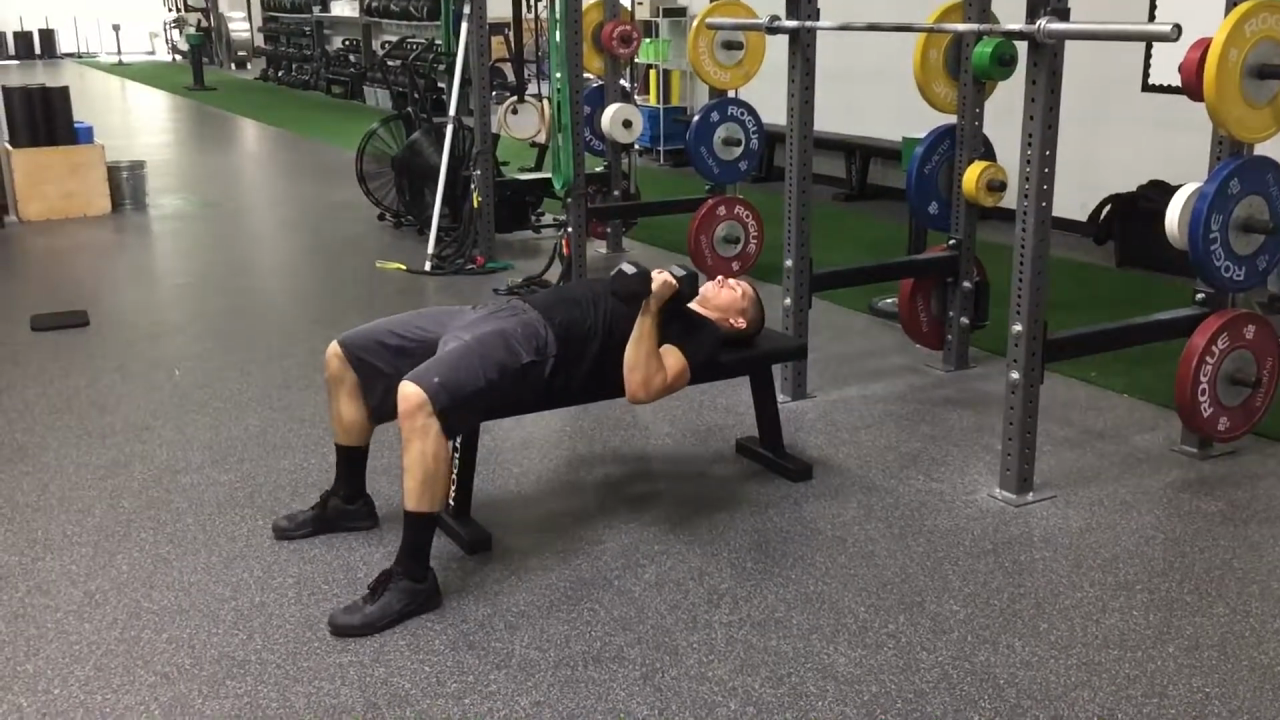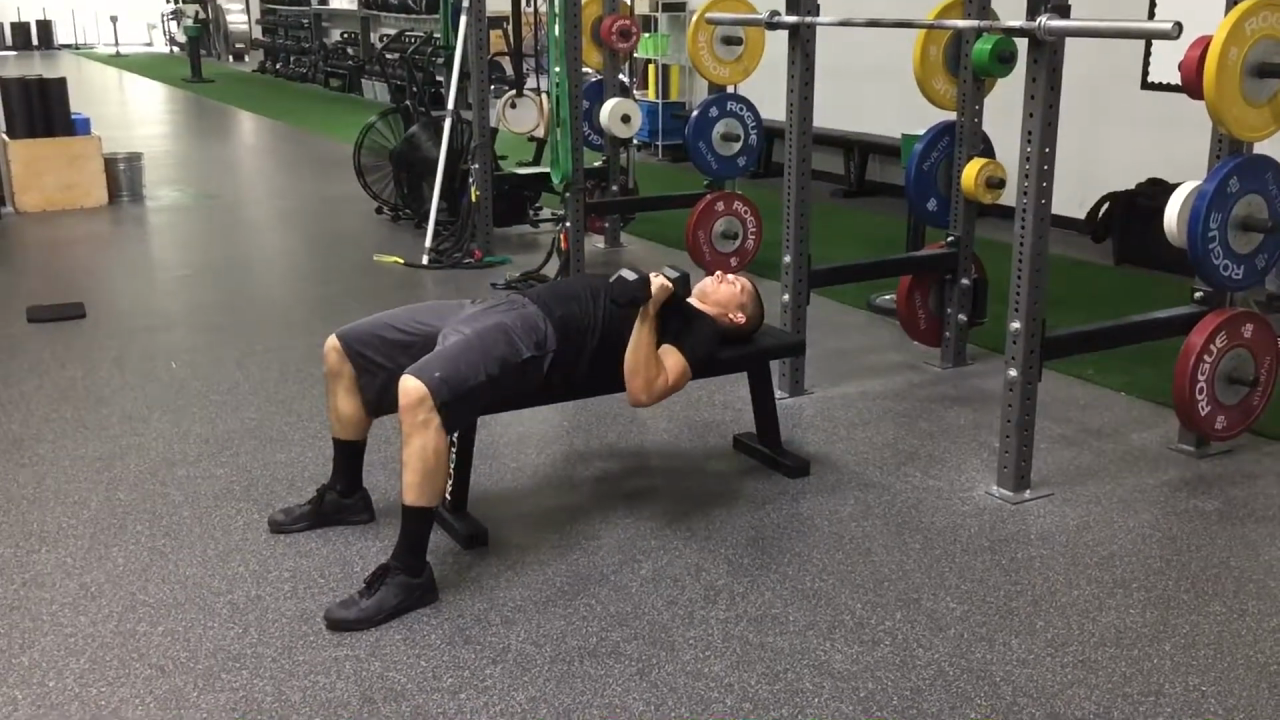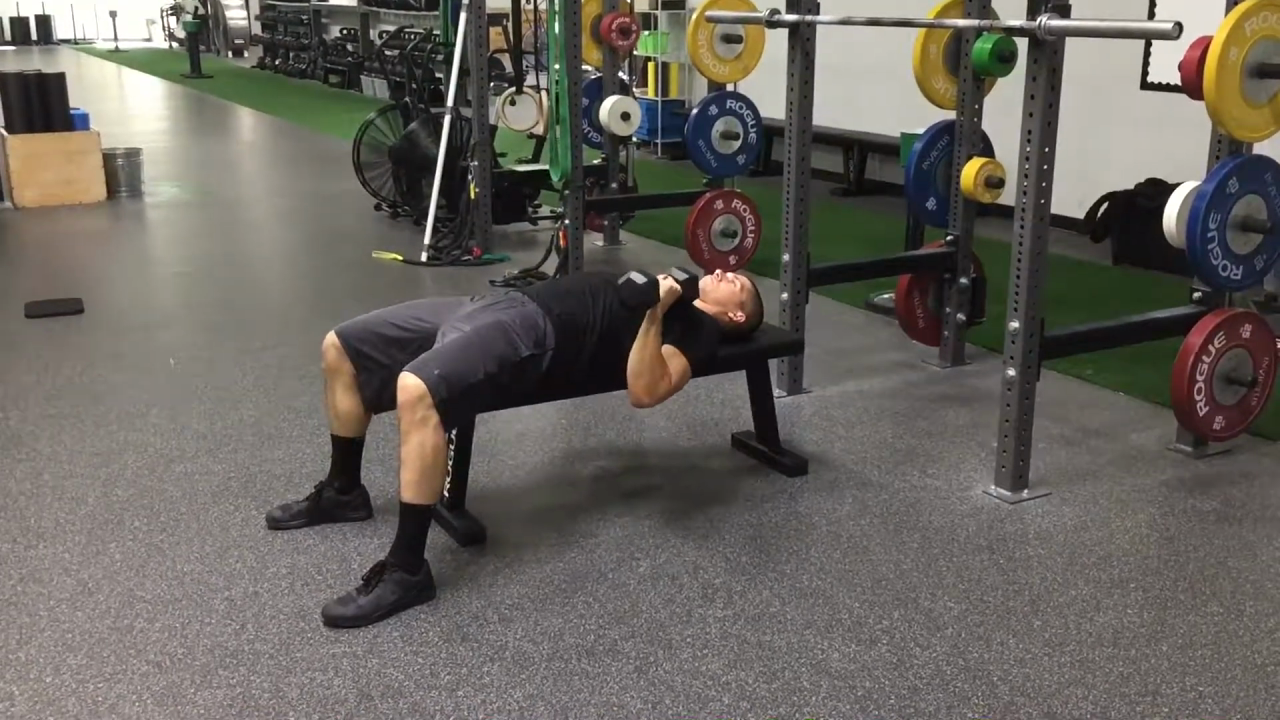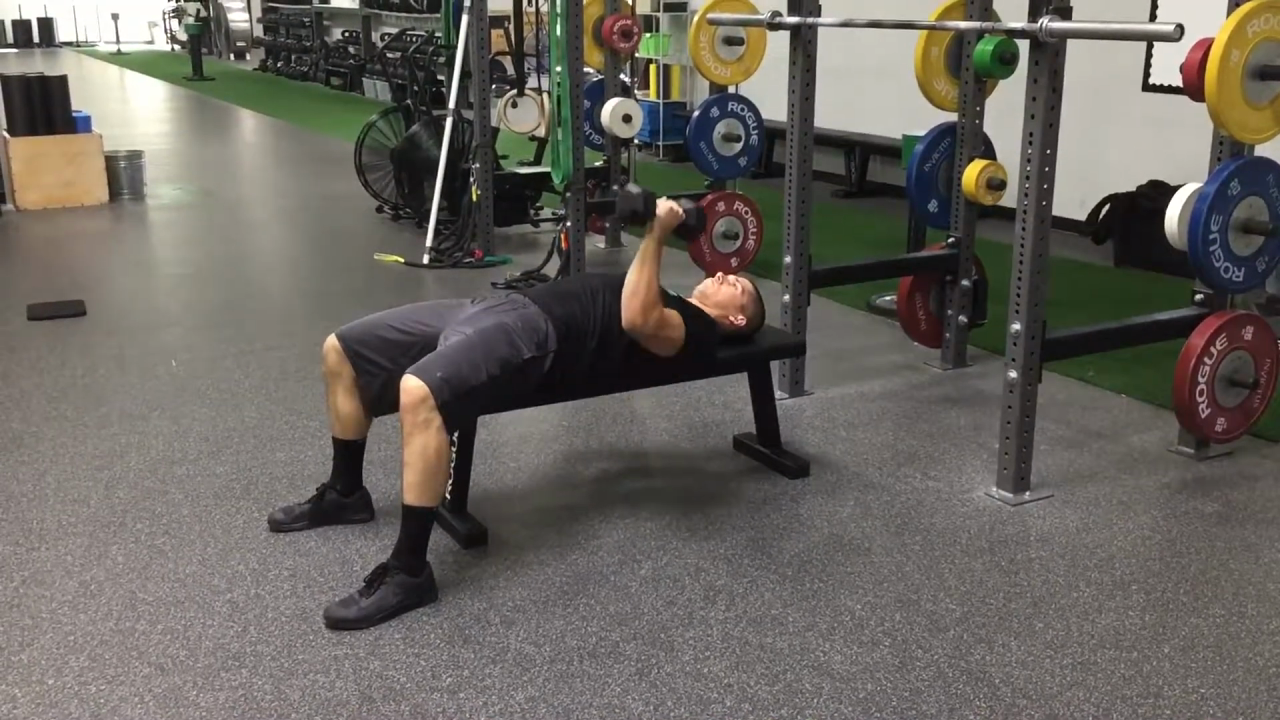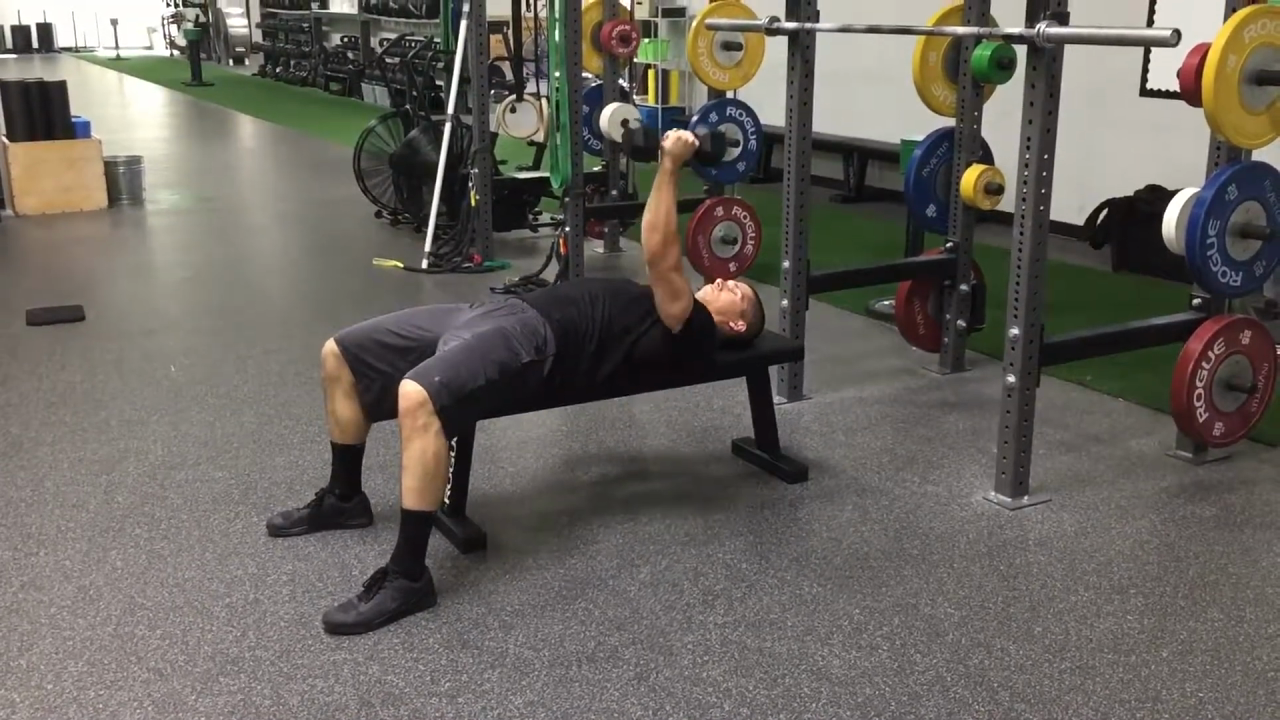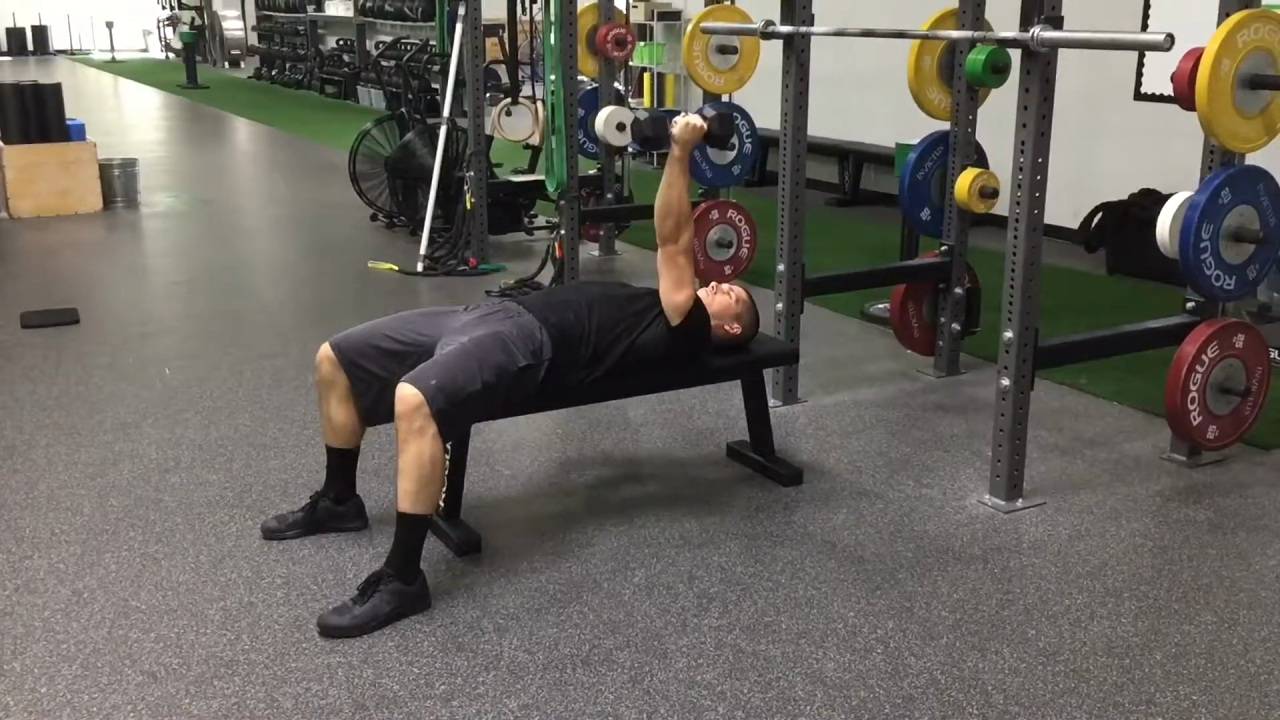
dt=0.4s
person 1, frame 1
left shoulder: (698, 332)
right shoulder: (663, 305)
left elbow: (640, 386)
left wrist: (652, 305)
left hip: (533, 343)
left knee: (417, 400)
right knee: (343, 358)
left ankle: (412, 577)
right ankle: (348, 500)
person 1, frame 2
left shoulder: (697, 328)
right shoulder: (663, 299)
left elbow: (642, 389)
left wrist: (649, 308)
left hip: (532, 335)
left knee: (418, 394)
right knee: (342, 351)
left ankle: (409, 571)
right ankle: (345, 494)
person 1, frame 3
left shoulder: (696, 327)
right shoulder: (665, 302)
left elbow: (644, 392)
left wrist: (657, 310)
left hip: (531, 335)
left knee: (417, 391)
right knee: (341, 348)
left ankle: (406, 569)
right ankle: (342, 491)
person 1, frame 4
left shoulder: (695, 331)
right shoulder: (664, 302)
left elbow: (634, 320)
left wrist: (656, 232)
left hip: (533, 335)
left knee: (419, 393)
right knee: (341, 351)
left ankle: (409, 571)
right ankle: (345, 493)
person 1, frame 5
left shoulder: (691, 332)
right shoulder: (663, 304)
left elbow: (658, 256)
left wrist: (670, 165)
left hip: (532, 340)
left knee: (417, 398)
right knee: (339, 356)
left ankle: (408, 576)
right ankle: (344, 497)
person 1, frame 6
left shoulder: (685, 332)
right shoulder: (653, 308)
left elbow: (673, 242)
left wrist: (680, 152)
left hip: (529, 344)
left knee: (415, 401)
right knee: (334, 360)
left ankle: (403, 580)
right ankle: (338, 500)
